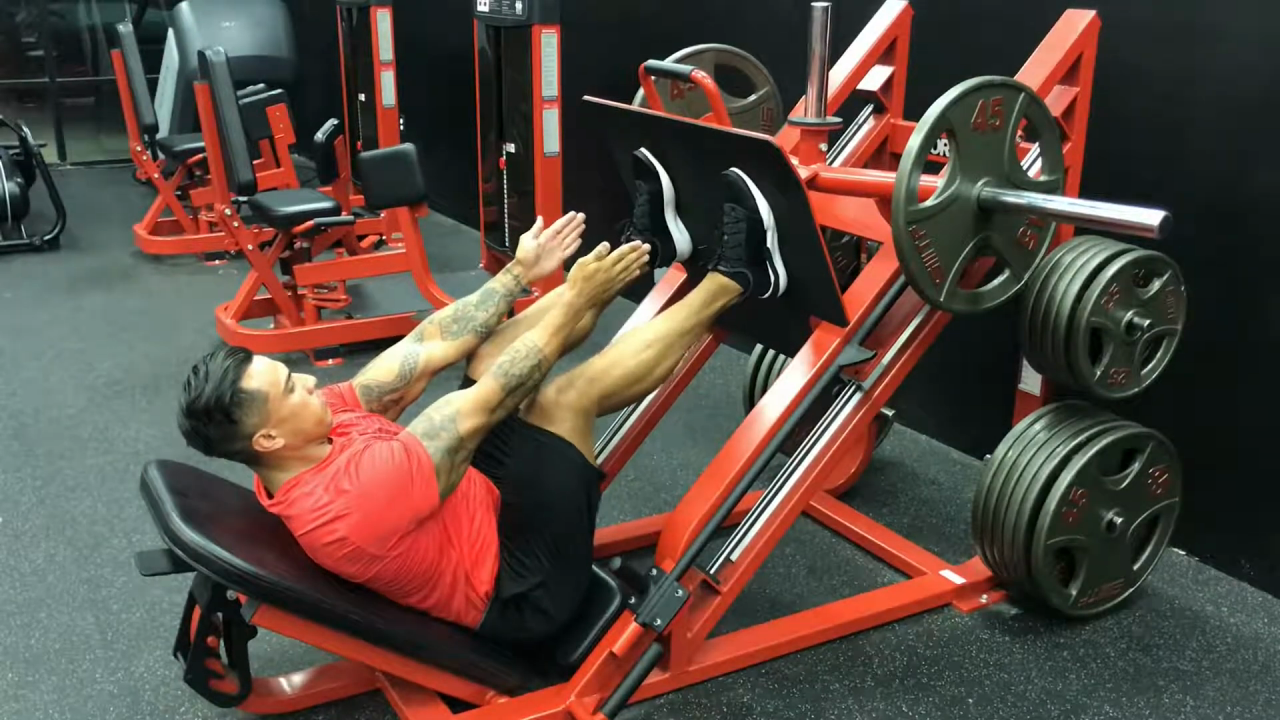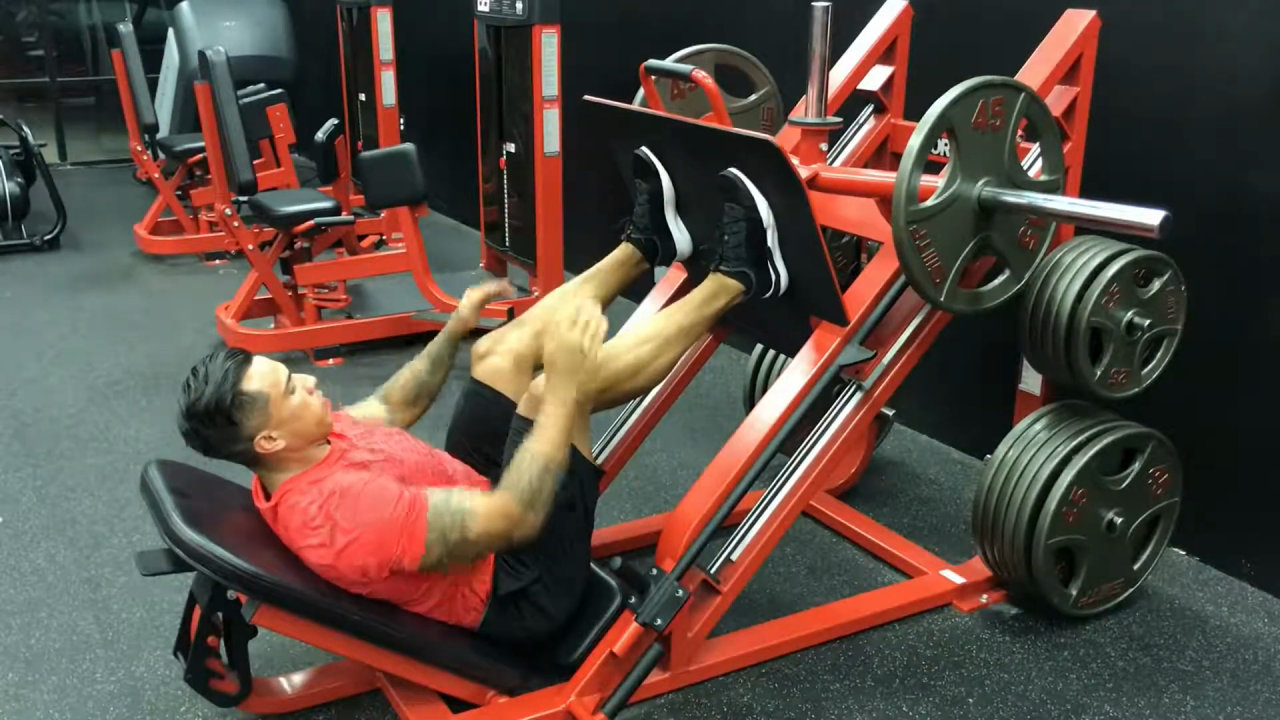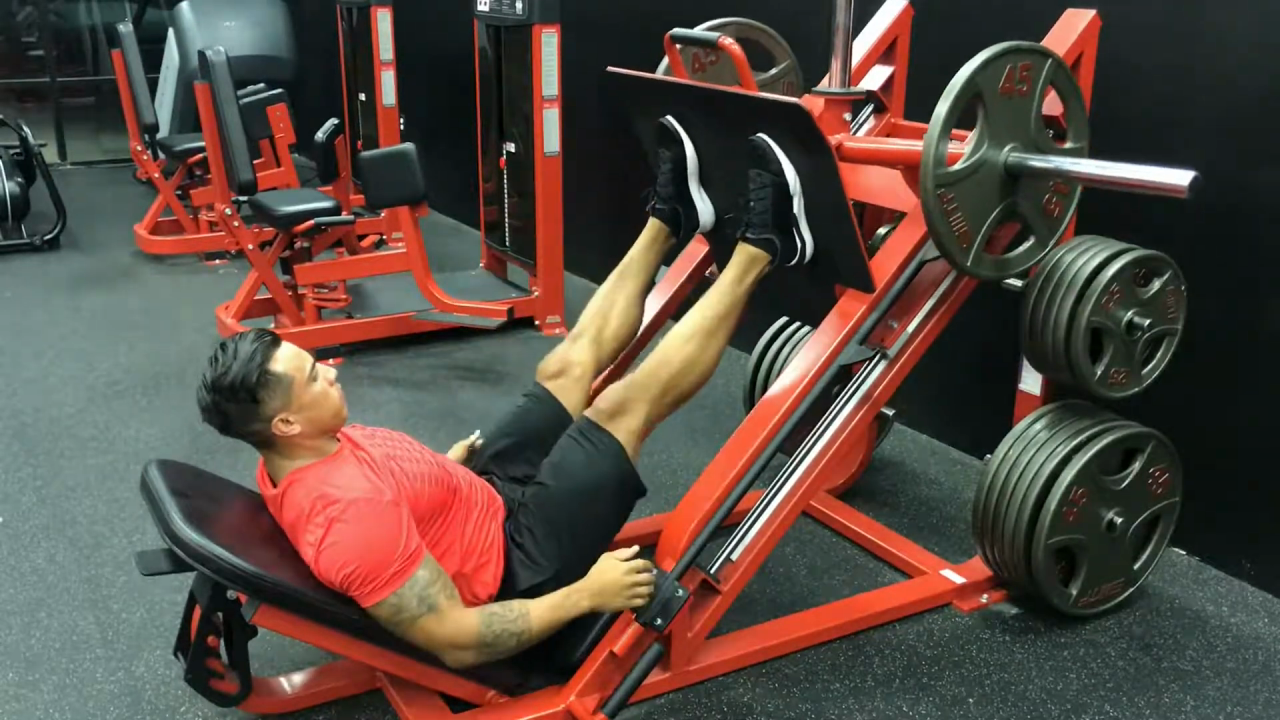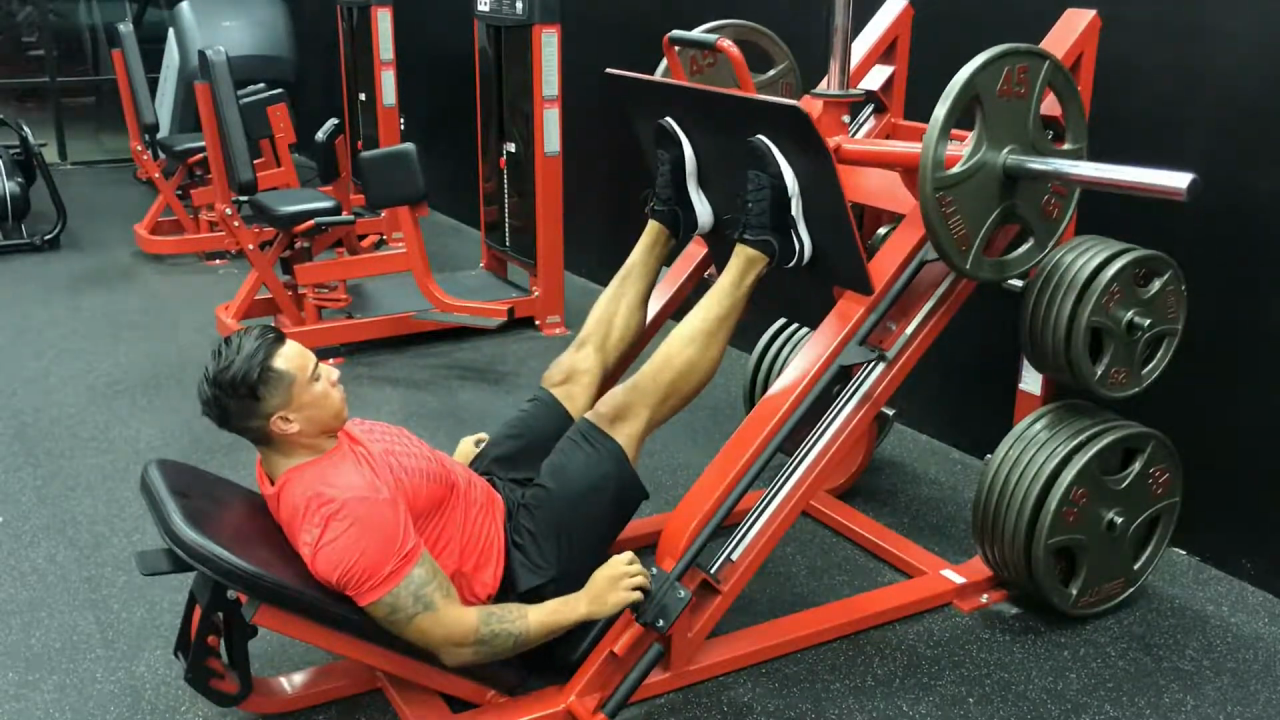
dt=0.5s
person 1, frame 1
left shoulder: (314, 429)
right shoulder: (352, 497)
left elbow: (428, 350)
right elbow: (490, 403)
left wrist: (519, 272)
right wrist: (579, 299)
left hip: (484, 507)
right hip: (521, 589)
left knee: (493, 348)
right knee: (561, 397)
left ankle: (647, 245)
right ankle: (732, 281)
person 1, frame 2
left shoulder: (296, 458)
right shoulder: (346, 514)
left elbow: (389, 410)
right elbow: (514, 519)
left wrist: (451, 331)
right wrist: (566, 385)
left hip: (464, 516)
right hip: (519, 589)
left knee: (498, 353)
right knee: (557, 390)
left ankle: (644, 246)
right ankle: (733, 281)
person 1, frame 3
left shoulder: (298, 456)
right shoulder: (346, 518)
right elbow: (458, 644)
left wrist: (447, 464)
right wrist: (588, 594)
left hip: (488, 499)
right hip: (523, 568)
left knee: (567, 366)
right knee: (621, 406)
left ankle: (668, 220)
right ankle: (759, 251)
person 1, frame 4
left shoulder: (299, 454)
right shoulder: (344, 515)
right elbow: (455, 641)
left wrist: (451, 466)
right wrist: (585, 602)
left hip: (487, 500)
right hip: (523, 570)
left knee: (575, 372)
right knee: (622, 409)
left ankle: (667, 222)
right ankle: (756, 253)
